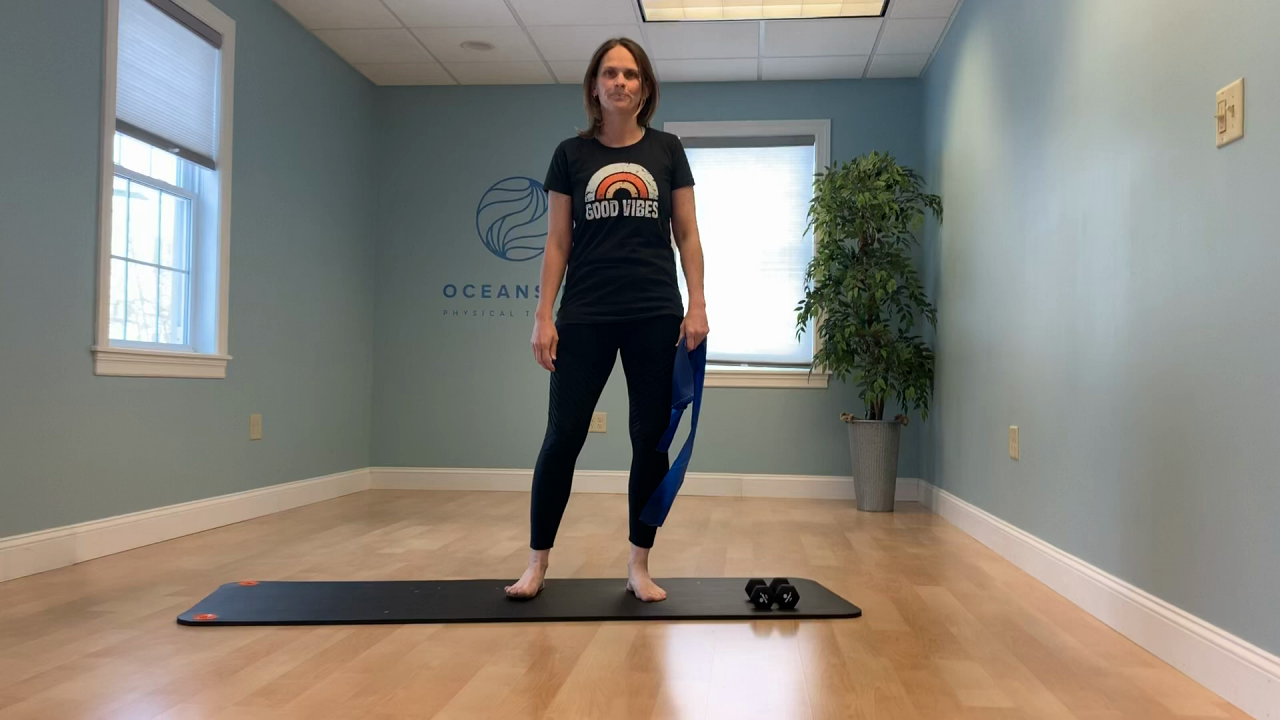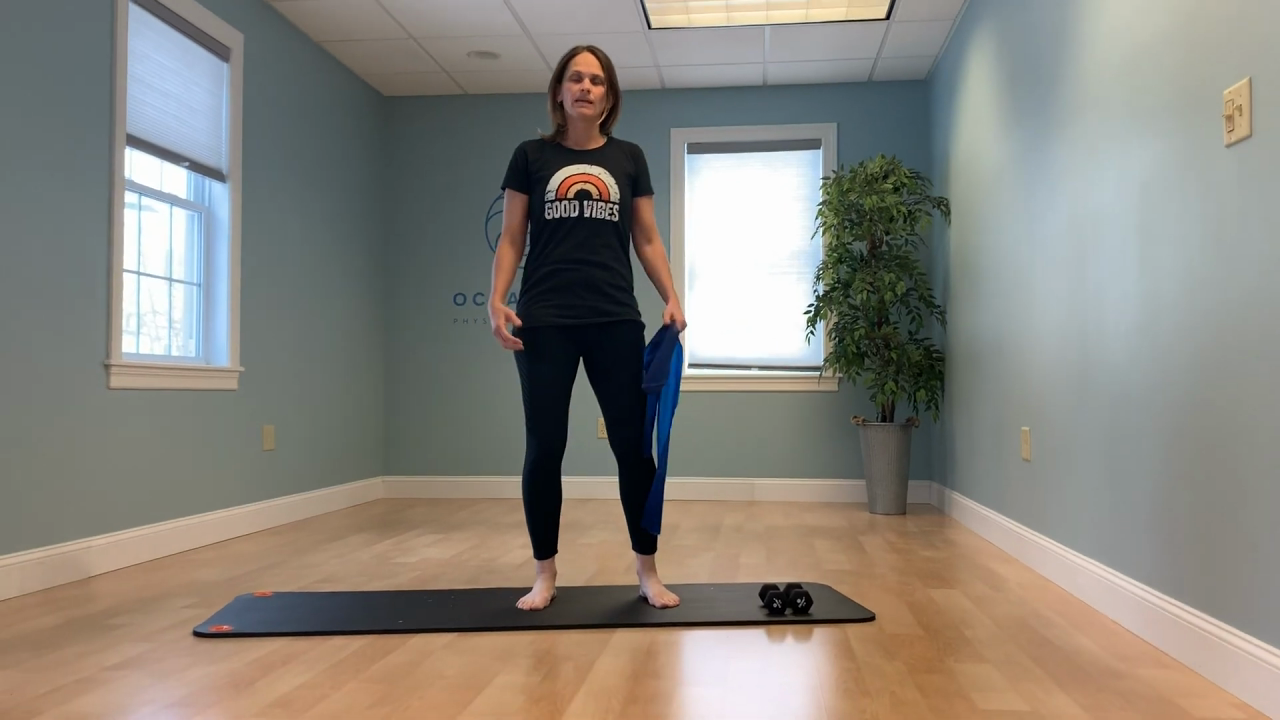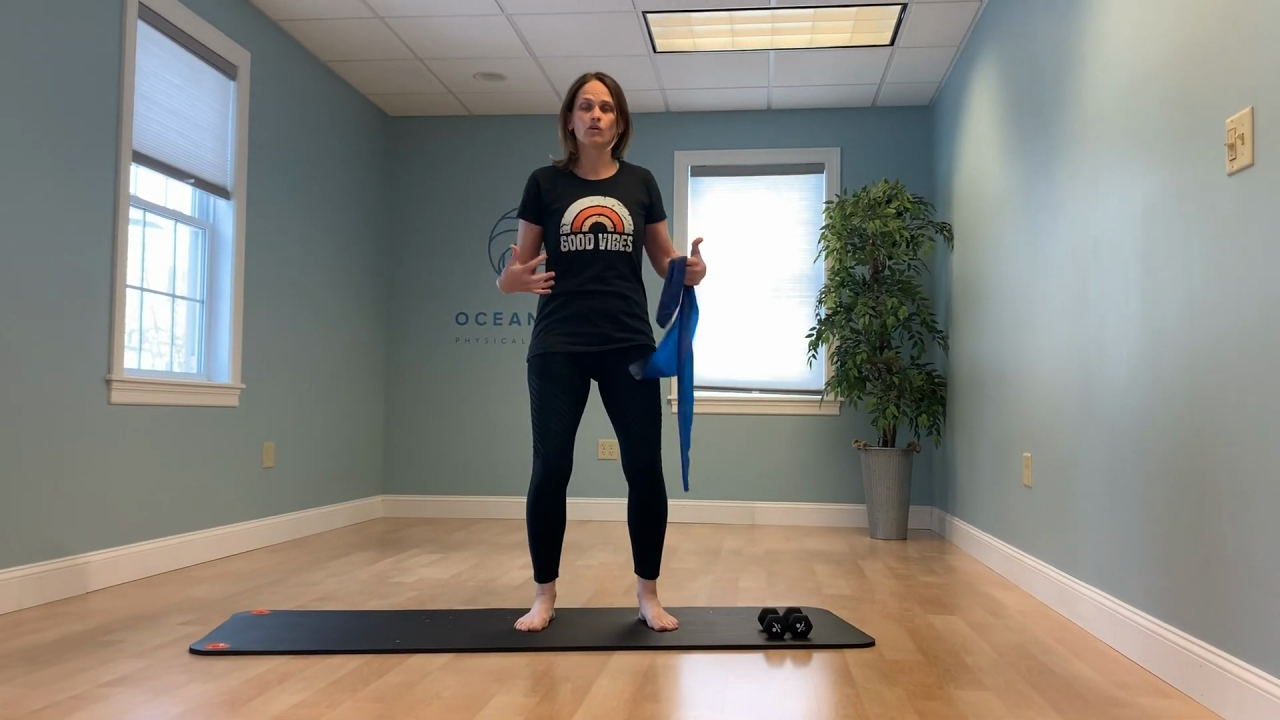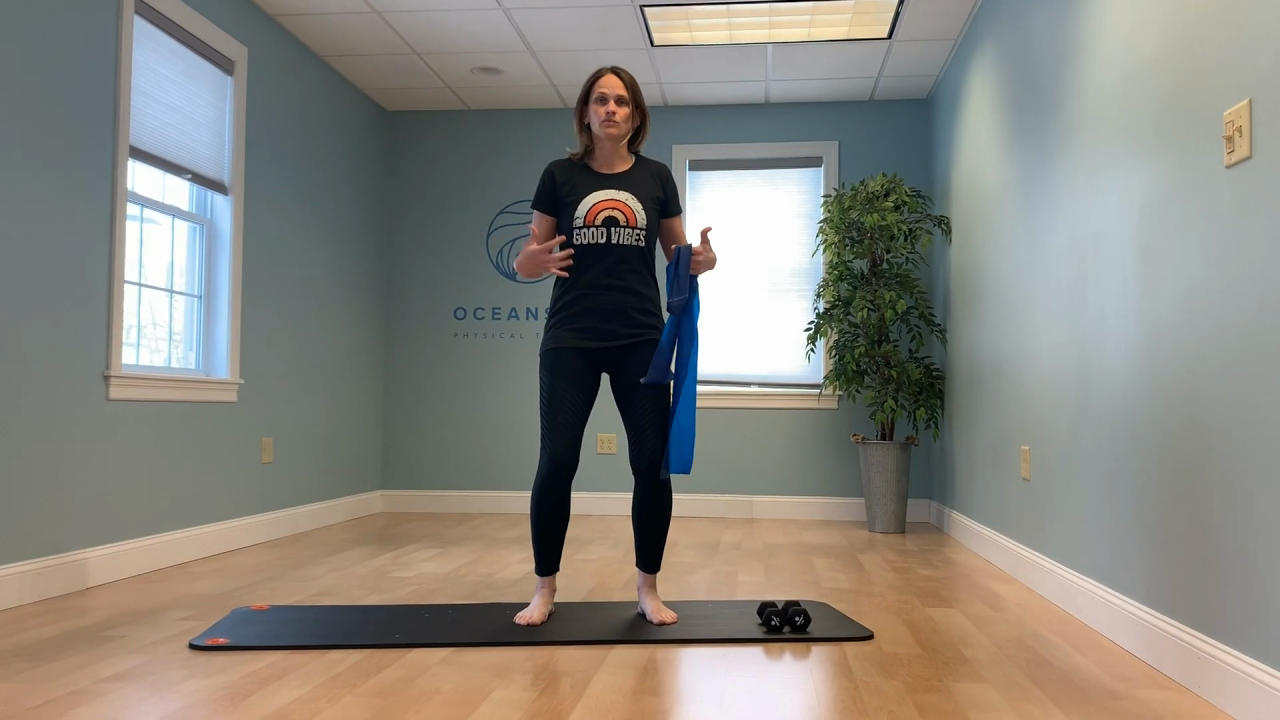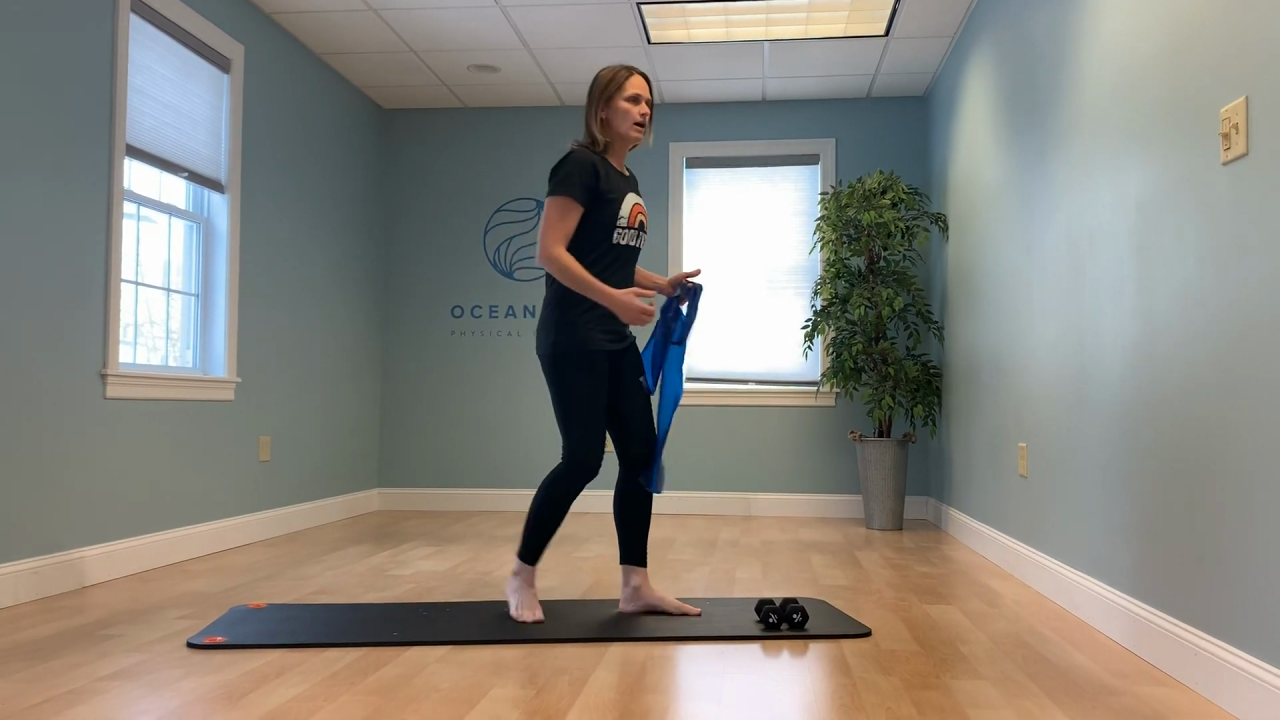
dt=1s
person 1, frame 1
left shoulder: (667, 150)
right shoulder: (571, 154)
left elbow: (687, 235)
right elbow: (558, 242)
left wrist: (696, 305)
right wrist: (543, 315)
left hip: (655, 316)
right hip: (584, 317)
left knee: (651, 441)
right knee: (562, 438)
left ankle: (639, 566)
right ankle: (537, 562)
person 1, frame 2
left shoulder: (629, 157)
right shoulder: (531, 155)
left elbow: (647, 240)
right elbow: (511, 239)
left wrist: (672, 297)
right wrist: (497, 297)
left hip: (616, 319)
right hip: (544, 320)
left knee: (634, 443)
right knee: (544, 447)
left ankle: (648, 572)
right ankle: (545, 574)
person 1, frame 3
left shoulder: (641, 183)
right shoulder: (544, 183)
left elbow: (662, 259)
right elbow: (522, 263)
left wrist: (689, 270)
right wrist: (513, 278)
left hip: (629, 345)
right hip: (558, 346)
left knee: (645, 468)
right knee: (550, 469)
left ankle: (648, 595)
right ankle: (544, 595)
person 1, frame 4
left shoulder: (656, 177)
right shoulder: (560, 175)
left elbow: (677, 251)
right elbow: (532, 258)
left wrist: (703, 260)
right wrist: (528, 262)
left hip: (639, 339)
right hip: (570, 339)
left knee: (653, 463)
right knee: (556, 461)
left ankle: (648, 589)
right ankle: (544, 589)
person 1, frame 5
left shoulder: (626, 176)
right shoulder: (579, 165)
right elbow: (551, 252)
left wrist: (664, 284)
right wrist: (611, 297)
left hip: (614, 341)
right hip: (571, 338)
left knee: (639, 456)
right knee: (583, 460)
left ankle: (636, 586)
right ankle: (522, 575)
